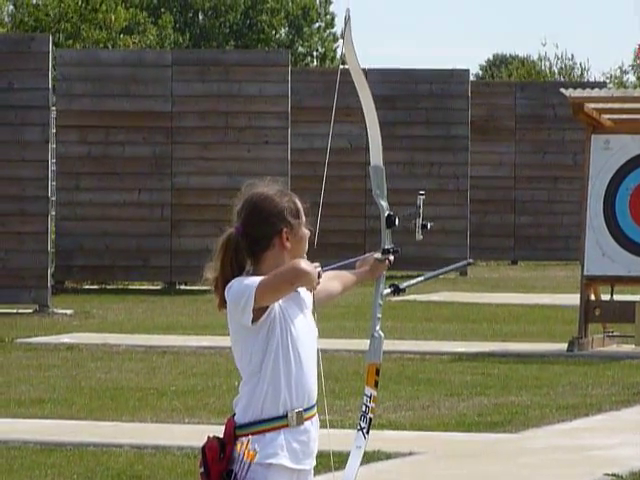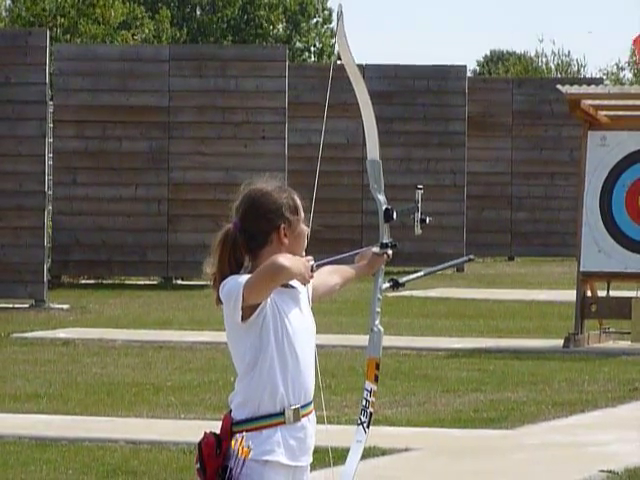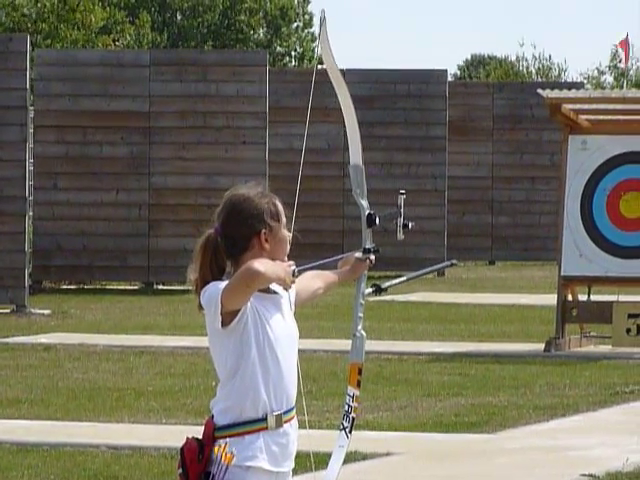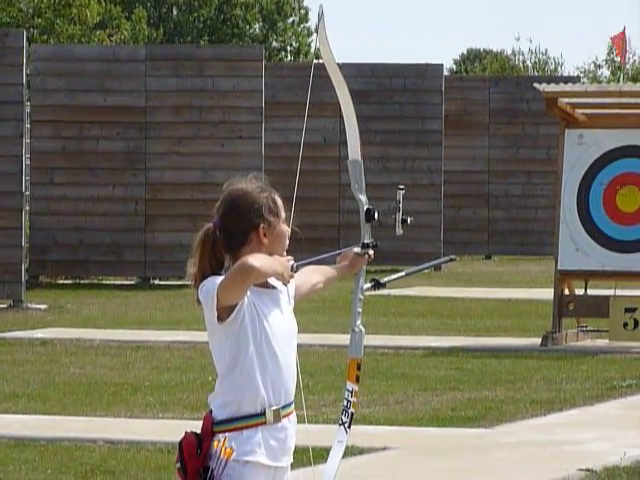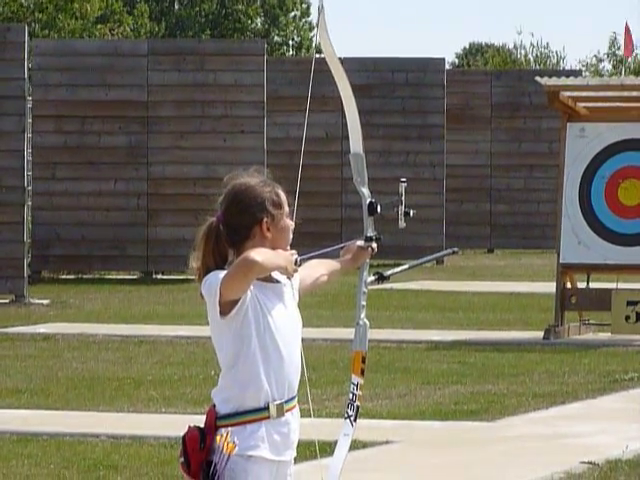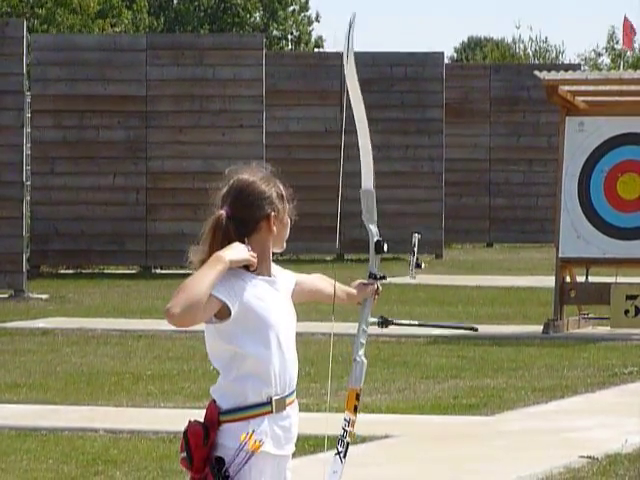
dt=0.5s
person 1, frame 1
left shoulder: (296, 290)
right shoulder: (243, 292)
left elbow: (330, 283)
right elbow: (297, 270)
left wrist: (364, 272)
right wrist: (306, 273)
left hip: (299, 443)
right hip: (265, 450)
person 1, frame 2
left shoulder: (296, 285)
right shoulder: (238, 290)
left elbow: (330, 277)
right elbow: (278, 267)
left wrist: (363, 267)
right wrist: (296, 266)
left hip: (296, 440)
right hip: (262, 449)
person 1, frame 3
left shoulder: (278, 291)
right shoulder: (220, 297)
left elbow: (312, 283)
right elbow: (254, 273)
left wrist: (345, 273)
right wrist: (276, 271)
left hip: (278, 446)
right hip: (244, 454)
person 1, frame 4
left shoulder: (279, 287)
right shoulder: (217, 292)
left elbow: (312, 277)
right elbow: (248, 268)
left wrist: (343, 268)
right wrist: (274, 266)
left hip: (277, 439)
right hip: (242, 447)
person 1, frame 5
left shoulder: (283, 281)
right shoulder: (222, 287)
left elbow: (316, 270)
right elbow: (251, 263)
left wrist: (346, 261)
right wrist: (280, 260)
left hip: (279, 433)
right hip: (244, 441)
person 1, frame 6
left shoulder: (277, 278)
right shoulder: (227, 287)
left elbow: (312, 284)
right elbow: (177, 312)
left wrist: (351, 294)
right wrist: (221, 259)
left hip: (277, 429)
right hip: (245, 435)
